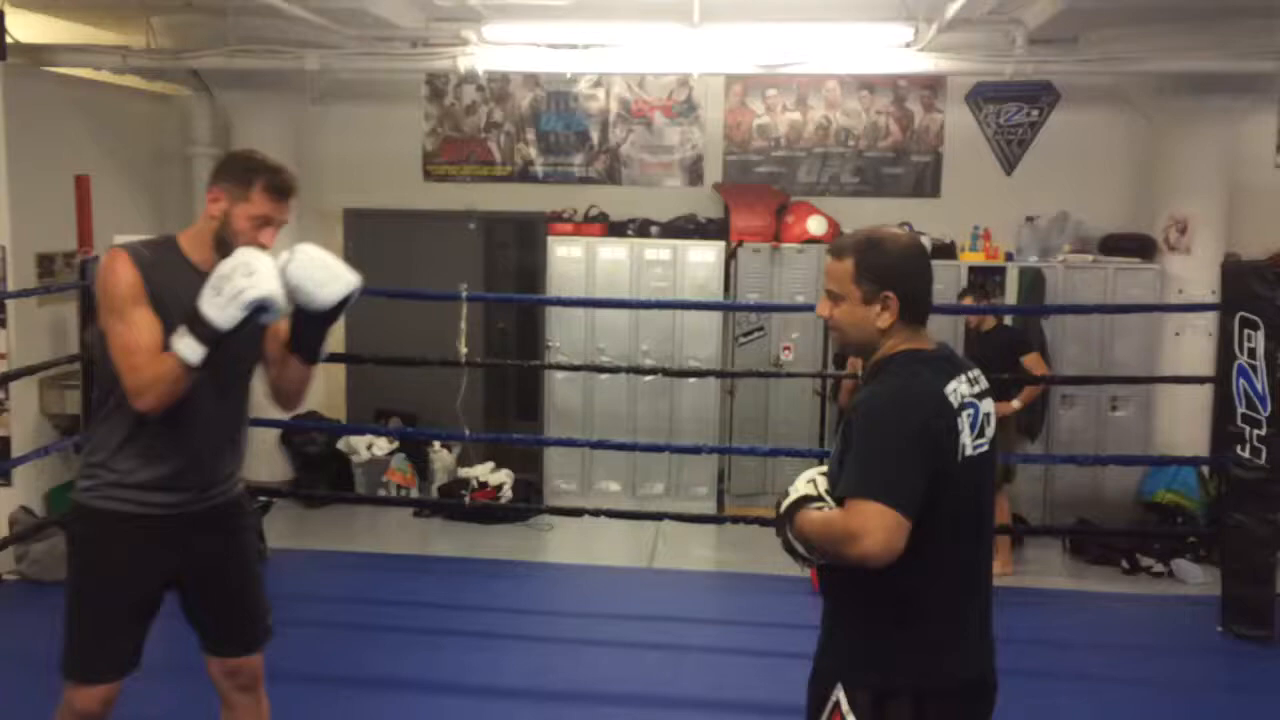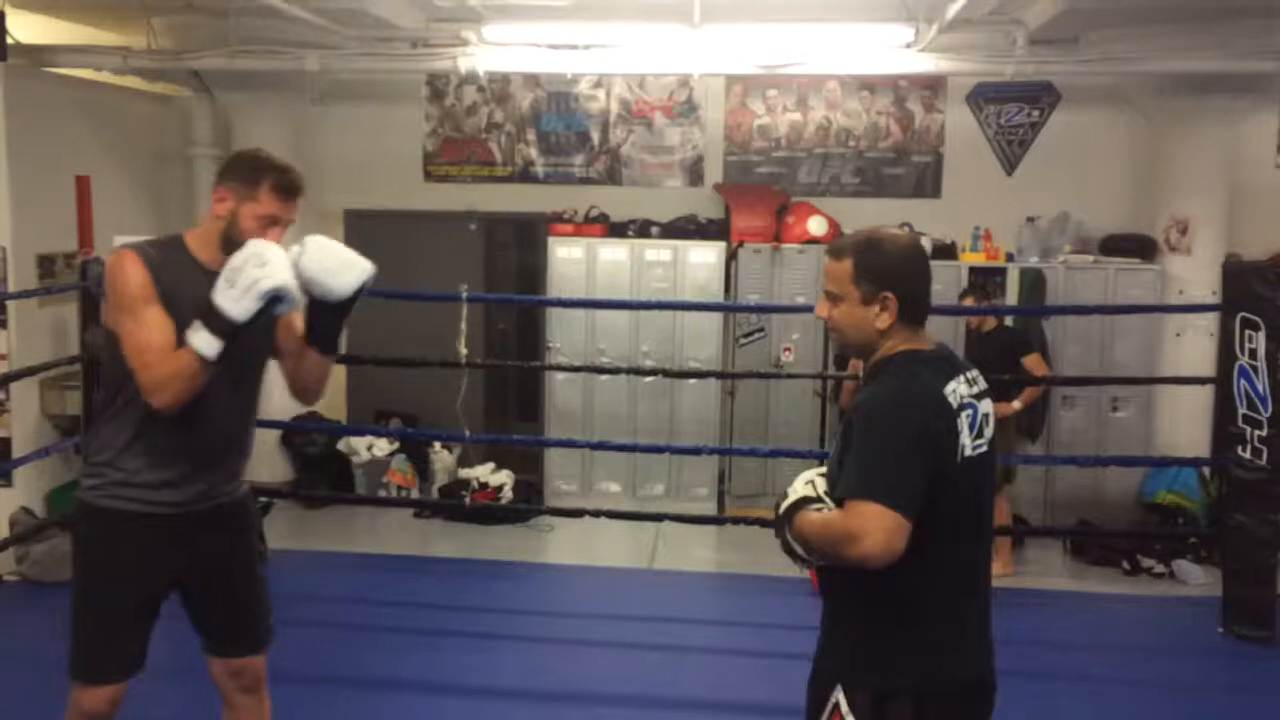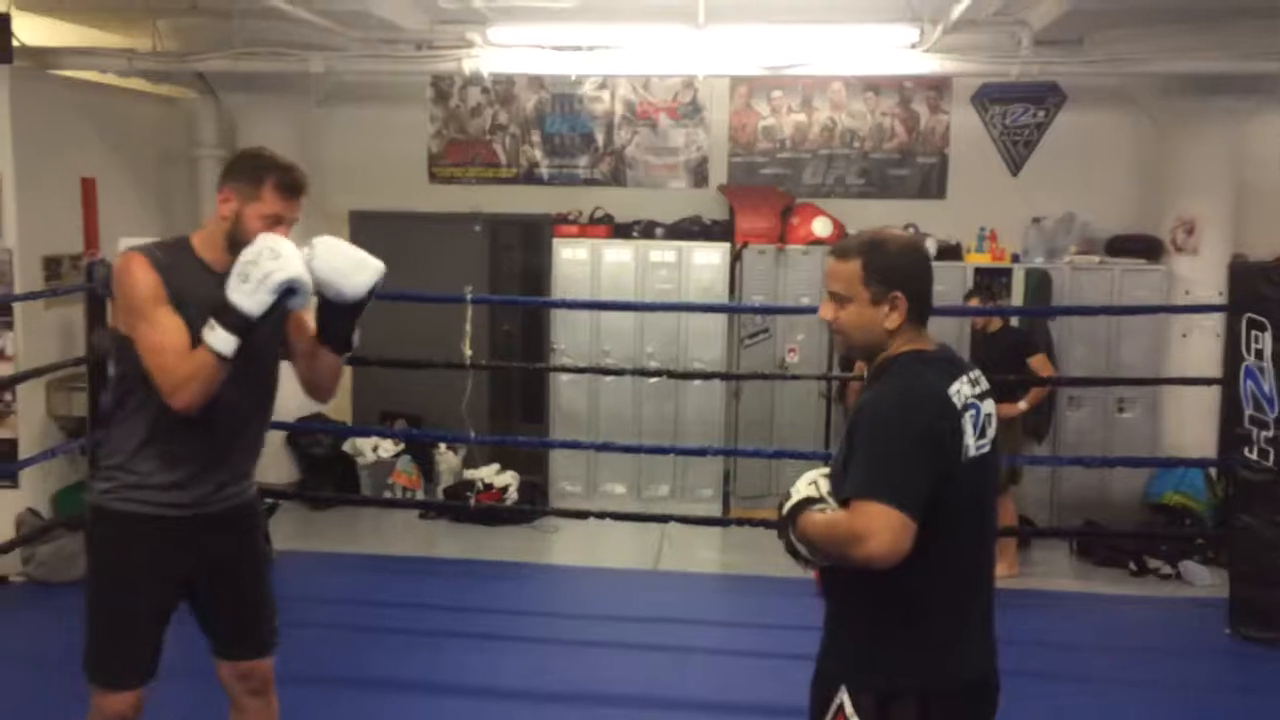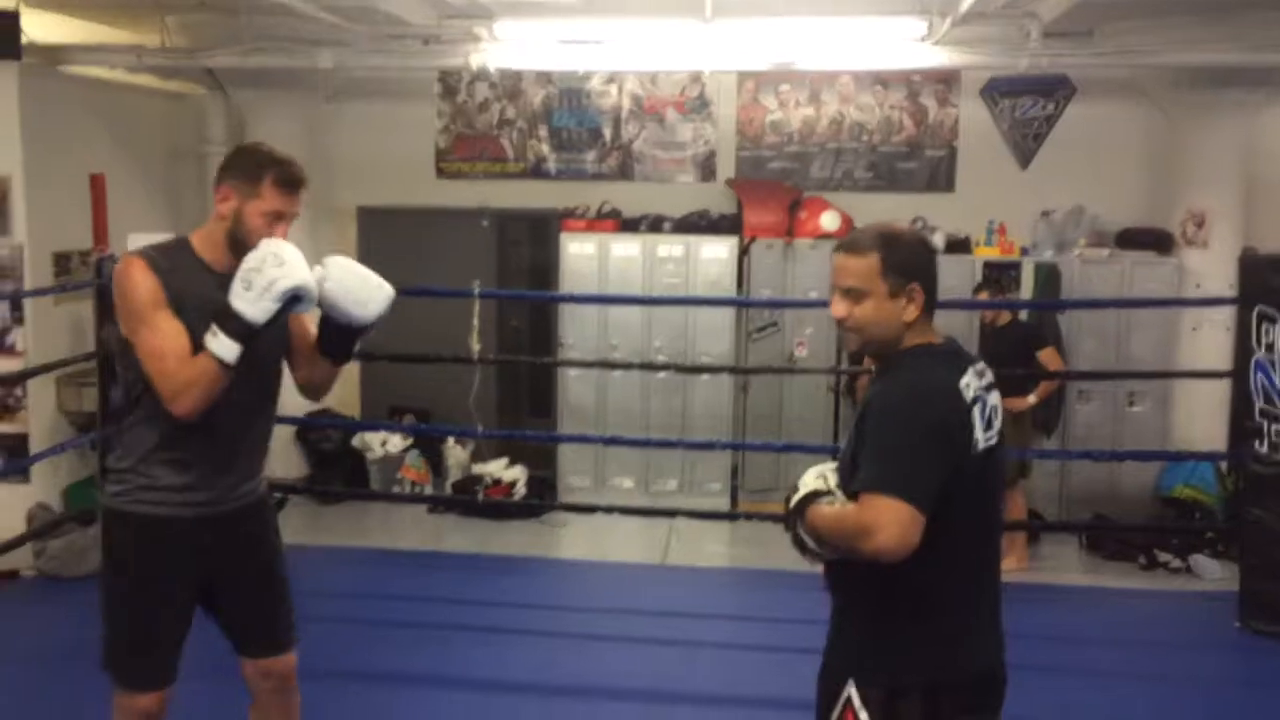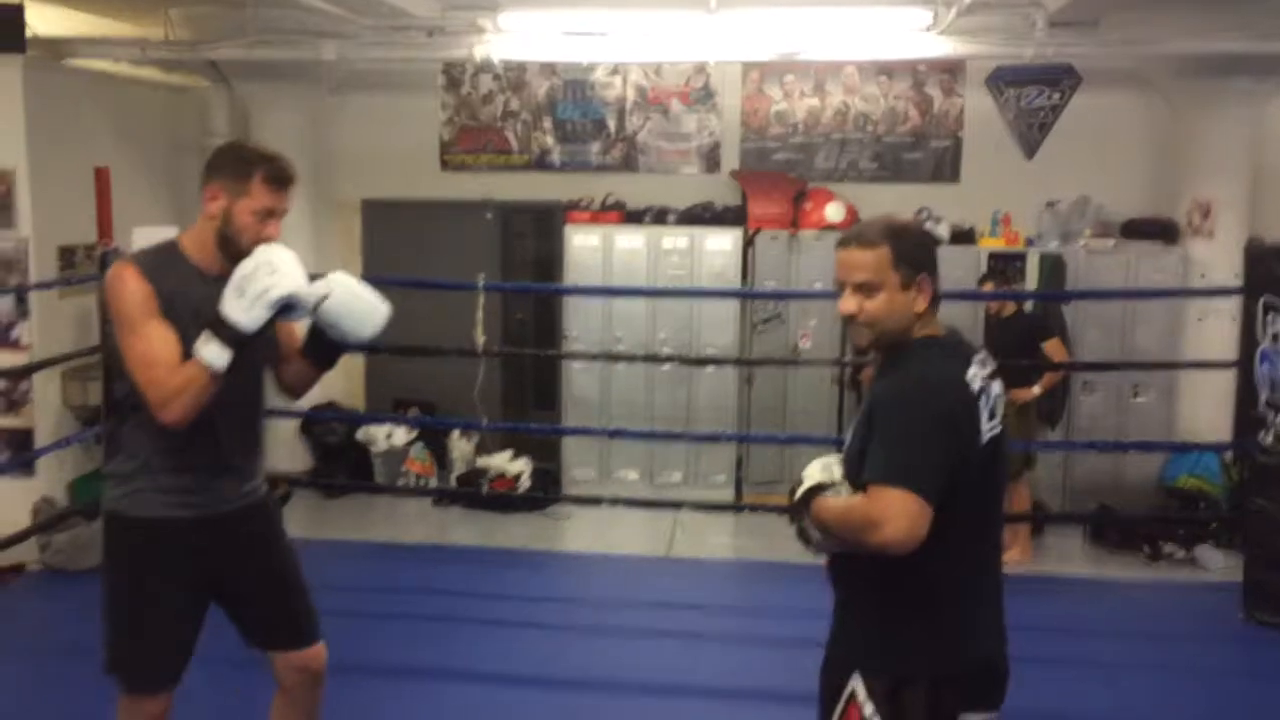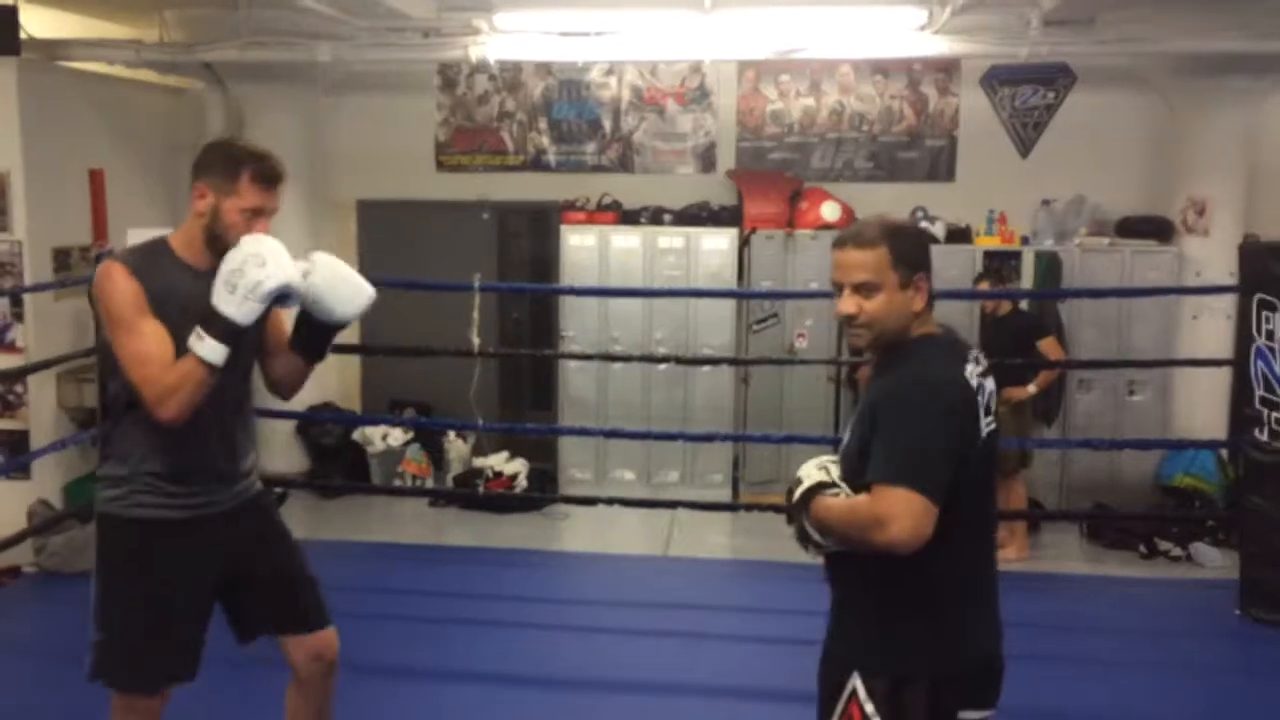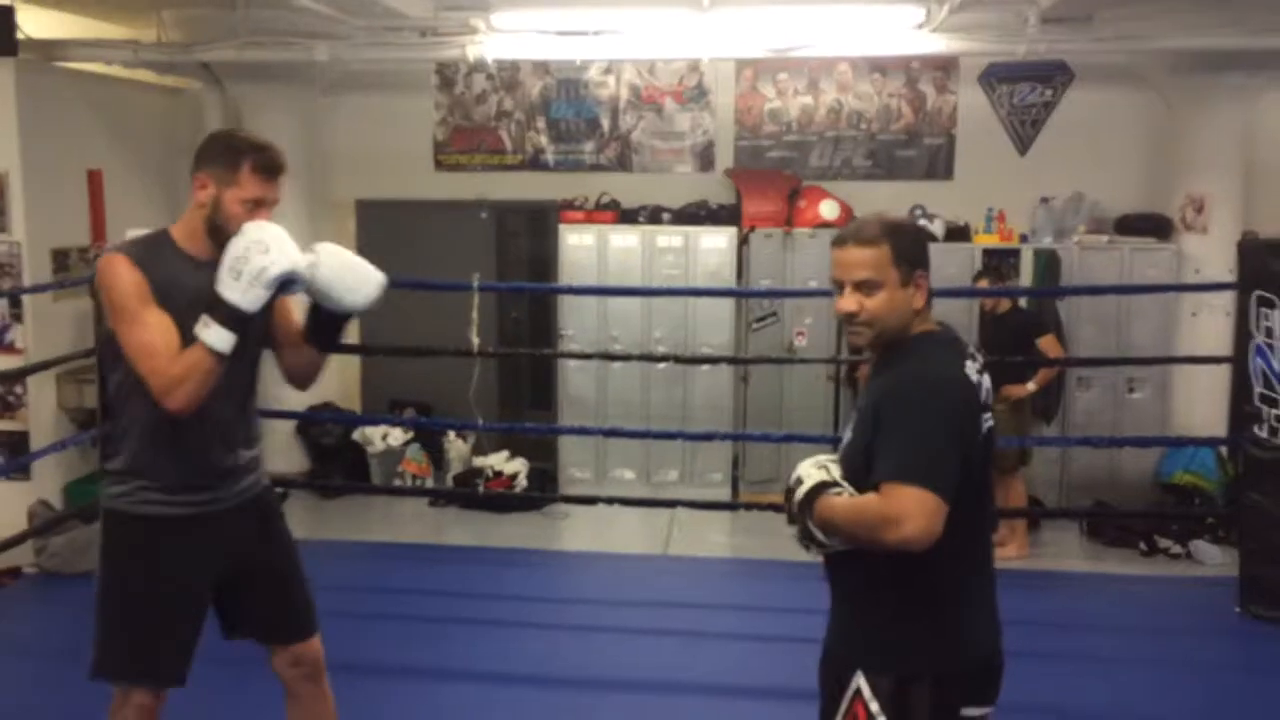
dt=0.1s
person 1, frame 1
left shoulder: (255, 280)
right shoulder: (128, 269)
left elbow: (287, 394)
right elbow: (147, 393)
left wrist: (313, 321)
right wrist: (209, 321)
left hip: (214, 505)
right hip: (121, 508)
left knee: (242, 673)
person 1, frame 2
left shoulder: (267, 279)
right shoulder: (137, 268)
left elbow: (307, 388)
right elbow: (162, 391)
left wrist: (328, 314)
right wrist: (224, 313)
left hip: (217, 504)
right hip: (127, 507)
left knee: (245, 674)
person 1, frame 3
left shoulder: (272, 276)
right shoulder: (144, 271)
left elbow: (320, 387)
right elbow: (182, 392)
left wrist: (338, 313)
right wrist: (238, 310)
left hip: (227, 508)
right hip: (138, 512)
person 1, frame 4
left shoulder: (277, 278)
right shoulder: (144, 274)
left elbow: (313, 385)
right elbow: (183, 397)
left wrist: (342, 326)
right wrist: (242, 318)
left hip: (239, 506)
right hip: (151, 513)
left knee: (275, 673)
person 1, frame 5
left shoulder: (265, 277)
right shoulder: (136, 280)
left elbow: (291, 383)
right elbow: (172, 406)
left wrist: (330, 337)
right wrist: (234, 324)
left hip: (240, 504)
right hip: (153, 516)
left knee: (304, 663)
person 1, frame 6
left shoulder: (255, 273)
right shoulder: (125, 278)
left elbow: (281, 382)
right elbow: (168, 403)
left wrist: (317, 327)
right wrist: (226, 318)
left hip: (237, 502)
right hip: (148, 518)
left knee: (318, 652)
person 1, frame 7
left shoulder: (260, 265)
right shoulder: (127, 269)
left elbow: (297, 372)
right elbow: (175, 393)
left wrist: (327, 317)
right wrist: (230, 307)
left hip: (241, 499)
right hip: (153, 514)
left knee: (304, 658)
person 2, frame 1
left shoulder: (891, 403)
right shoulder: (961, 377)
left elbow: (872, 539)
left wrist: (799, 517)
right wrist: (838, 493)
left hip: (887, 672)
person 2, frame 2
left shoulder: (891, 404)
right shoulder: (958, 378)
left elbow: (872, 540)
left wrist: (797, 518)
right wrist: (838, 494)
left hip: (887, 673)
person 2, frame 3
left shoulder: (897, 404)
right shoulder: (959, 377)
left elbow: (876, 540)
left wrist: (802, 519)
right wrist: (839, 503)
left hip: (891, 673)
person 2, frame 4
left shoulder: (906, 397)
right shoulder: (964, 369)
left elbow: (885, 533)
left wrist: (809, 512)
right wrist: (846, 493)
left hip: (899, 667)
person 2, frame 5
left shoulder: (915, 389)
right shoulder: (963, 361)
left elbow: (893, 525)
left wrist: (815, 504)
right wrist: (848, 488)
left hip: (901, 658)
person 2, frame 6
left shoulder: (914, 387)
right shoulder: (953, 360)
left elbow: (897, 524)
left wrist: (813, 503)
right wrist: (846, 485)
left hip: (900, 656)
person 2, frame 7
left shoulder: (919, 385)
right shoulder: (938, 358)
left elbow: (908, 522)
left wrist: (817, 505)
right wrist: (845, 486)
left hip: (900, 654)
person 3, frame 1
left shoulder: (1010, 336)
right shoulder: (972, 337)
left elbow: (1041, 374)
left wrist: (1014, 404)
left hip: (997, 420)
left knee: (997, 488)
left ankle: (1004, 558)
person 3, frame 2
left shoulder: (1011, 337)
right shoulder: (973, 338)
left elbow: (1042, 375)
left wrist: (1015, 405)
left hip: (998, 421)
left knee: (997, 489)
left ankle: (1004, 559)
right ankle: (988, 547)
person 3, frame 3
left shoulder: (1016, 337)
right shoulder: (978, 339)
left elbow: (1048, 376)
left wrist: (1021, 405)
left hip: (1003, 421)
left knee: (1003, 490)
left ankle: (1010, 560)
right ankle: (994, 548)
person 3, frame 4
left shoulder: (1025, 332)
right shoulder: (987, 333)
left elbow: (1057, 369)
left wrist: (1030, 399)
left hip: (1012, 415)
left knee: (1012, 484)
left ankle: (1019, 553)
right ankle: (1003, 542)
person 3, frame 5
left shoulder: (1030, 322)
right shoulder: (992, 323)
left elbow: (1062, 360)
left wrist: (1035, 390)
left hip: (1017, 407)
left knee: (1017, 475)
left ankle: (1023, 545)
right ankle: (1008, 533)
person 3, frame 6
left shoulder: (1026, 321)
right shoulder: (988, 322)
left elbow: (1058, 358)
left wrist: (1030, 388)
left hip: (1012, 405)
left knee: (1013, 473)
right knee: (996, 471)
left ankle: (1020, 543)
right ankle: (1004, 531)
person 3, frame 7
left shoulder: (1025, 319)
right shoulder: (987, 320)
left elbow: (1057, 356)
left wrist: (1030, 386)
left hip: (1012, 403)
left knee: (1012, 471)
right knee: (996, 469)
left ankle: (1020, 541)
right ankle: (1004, 529)
